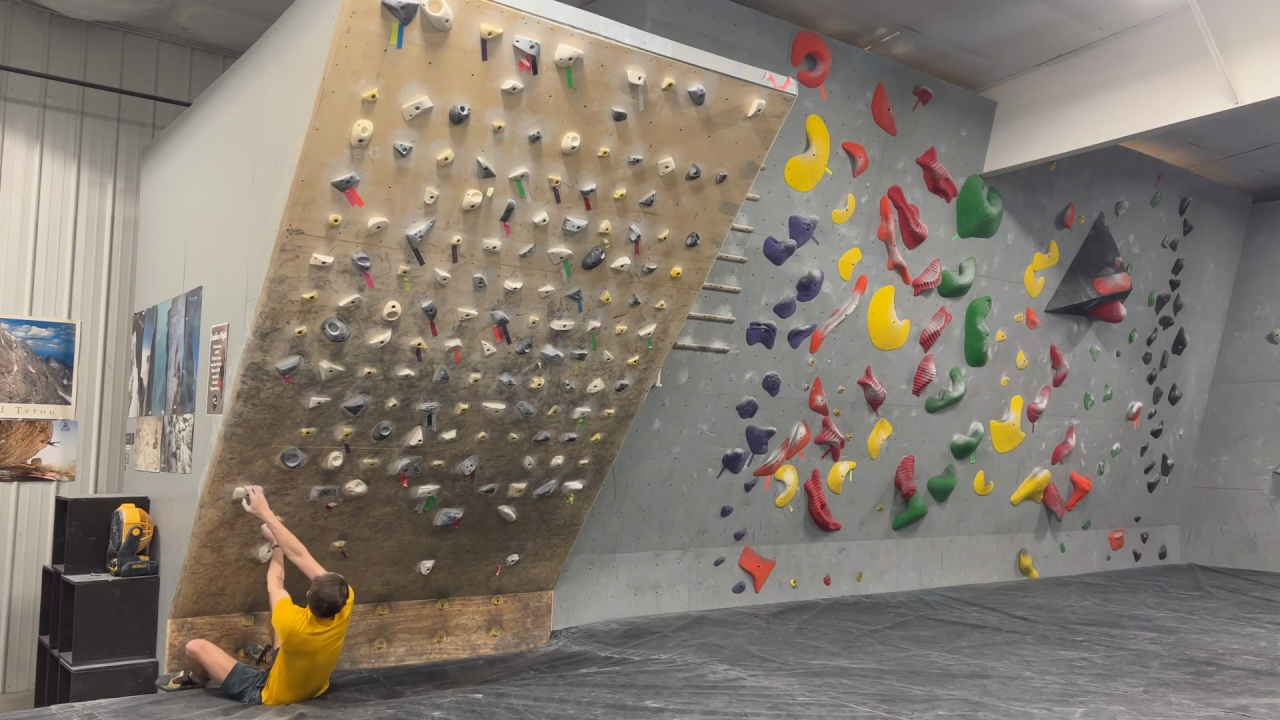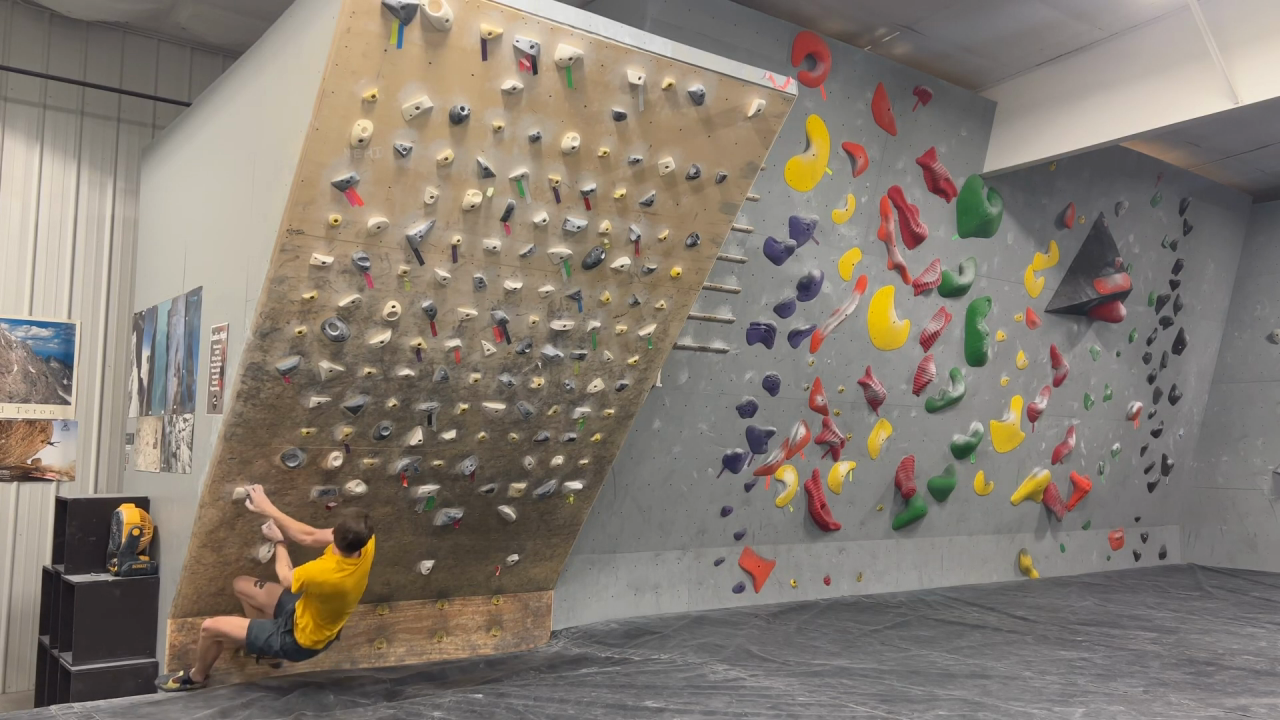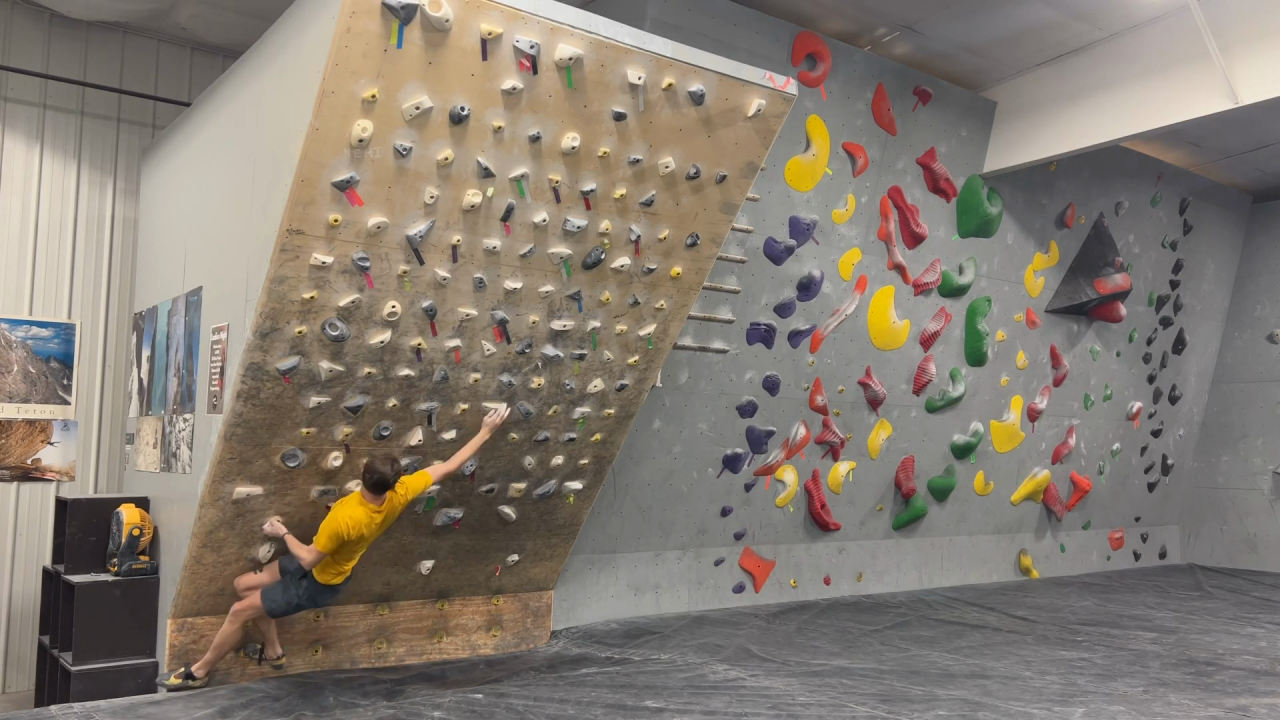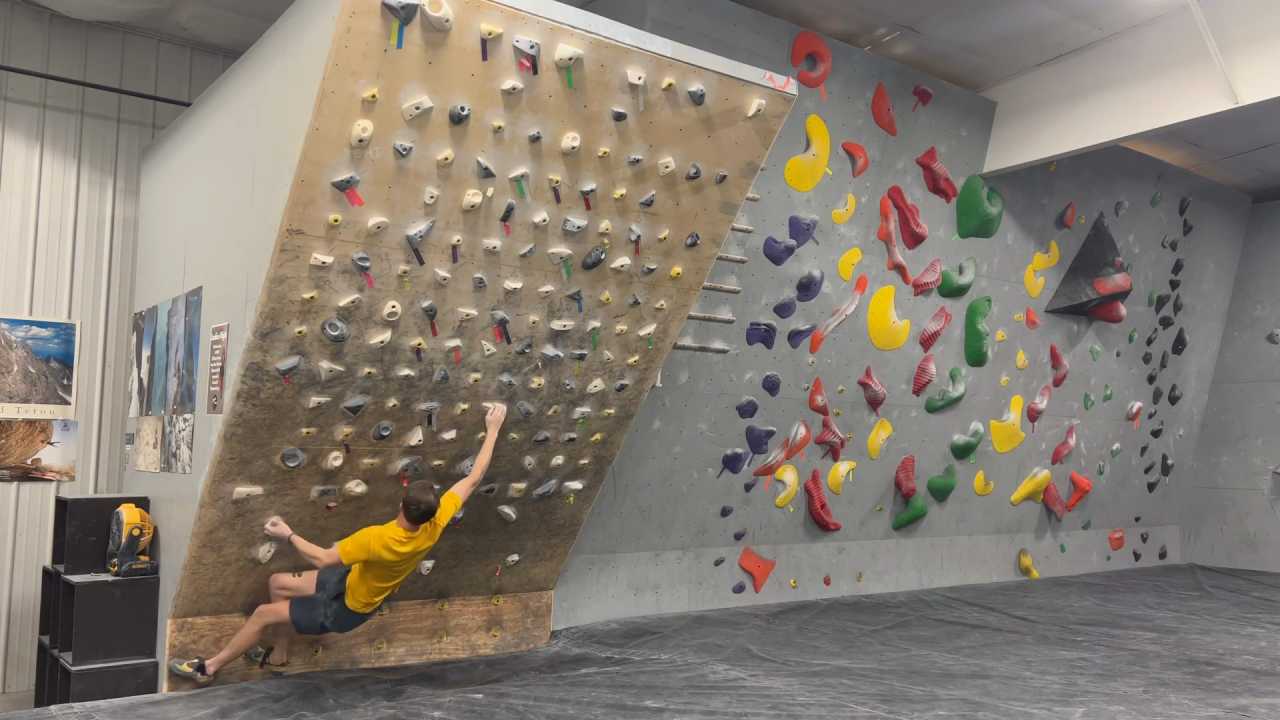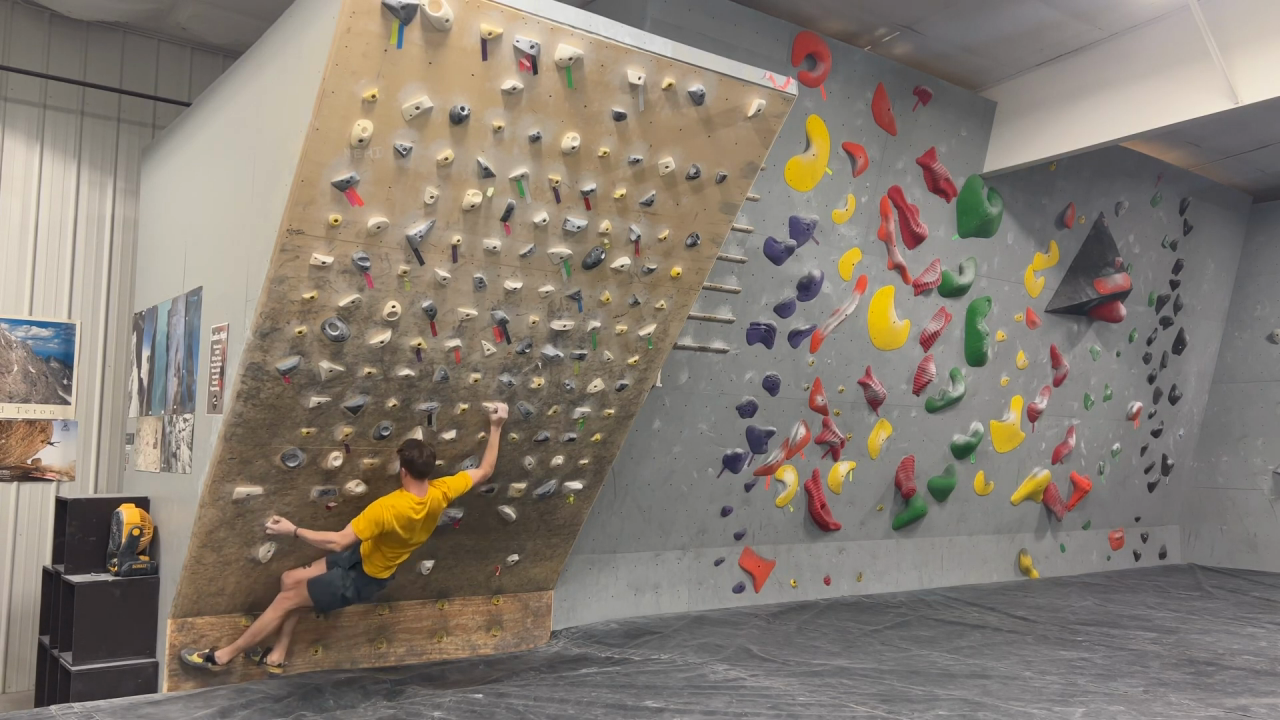
dt=0.5s
person 1, frame 1
left shoulder: (296, 624)
right shoulder: (344, 600)
left elbow: (274, 584)
right elbow: (300, 556)
left wrist: (276, 545)
right wrist: (265, 513)
left hip: (272, 698)
right hip: (310, 690)
left knee: (195, 647)
left ankle: (196, 679)
person 1, frame 2
left shoulder: (324, 573)
right shoulder: (367, 544)
left elbow: (286, 577)
right elbow: (310, 537)
left wrist: (278, 540)
right wrist: (269, 509)
left hip: (300, 640)
right hip: (306, 613)
left knee: (211, 627)
right knee: (241, 585)
left ankle: (196, 677)
right ankle: (267, 645)
person 1, frame 3
left shoulder: (343, 518)
right shoulder: (402, 492)
left elbow: (308, 559)
right elbow: (449, 466)
left wrist: (283, 532)
right wrist: (485, 431)
left hip: (317, 583)
right hip: (327, 565)
left knee: (239, 611)
right knee: (243, 584)
left ankle: (198, 671)
right ankle: (273, 651)
person 1, frame 4
left shoulder: (376, 539)
right shoulder: (436, 524)
left elbow: (323, 559)
right elbow: (473, 479)
left wrist: (288, 534)
right wrist: (492, 429)
left hip: (346, 609)
right hip: (351, 581)
left knee: (263, 614)
right knee: (277, 582)
left ankle: (208, 668)
right ankle: (278, 656)
person 1, frame 5
left shoulder: (389, 508)
right shoulder: (443, 492)
left elbow: (338, 542)
right elbow: (486, 471)
left wrist: (293, 530)
right wrist: (495, 427)
left hip: (365, 577)
right hip: (368, 557)
left knee: (286, 600)
right knee: (290, 580)
left ankle: (222, 656)
right ankle: (277, 656)
